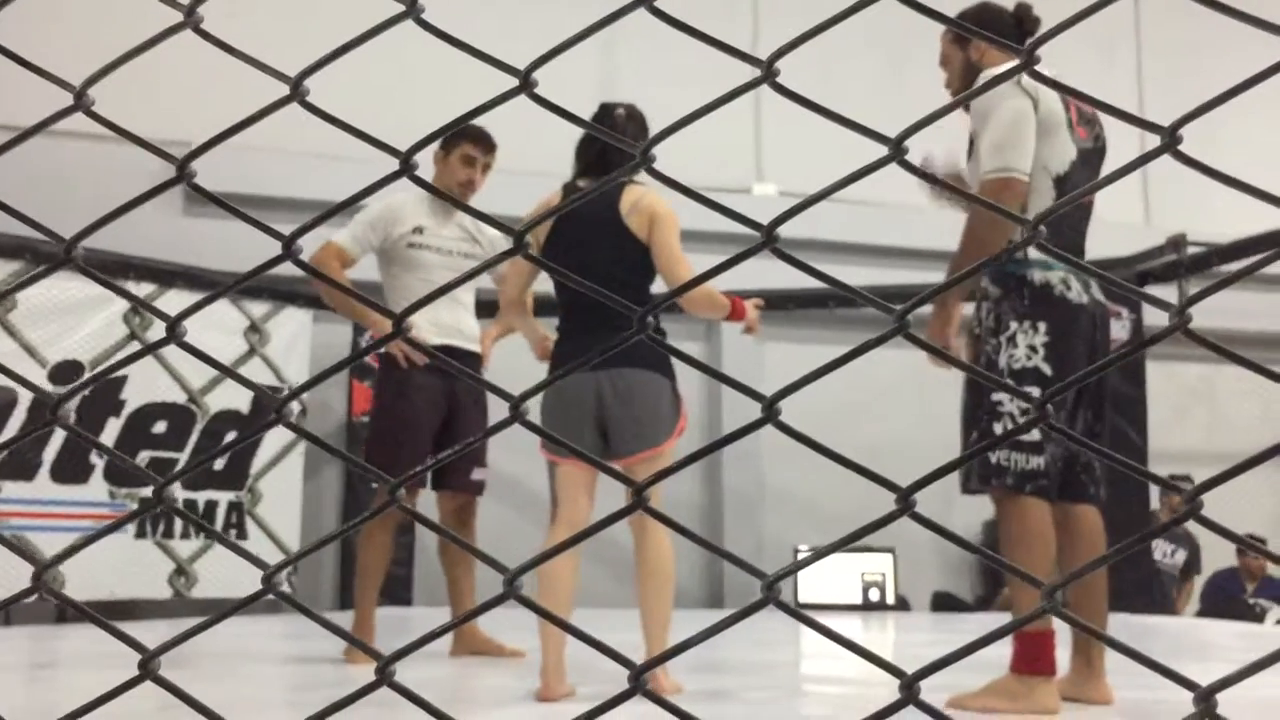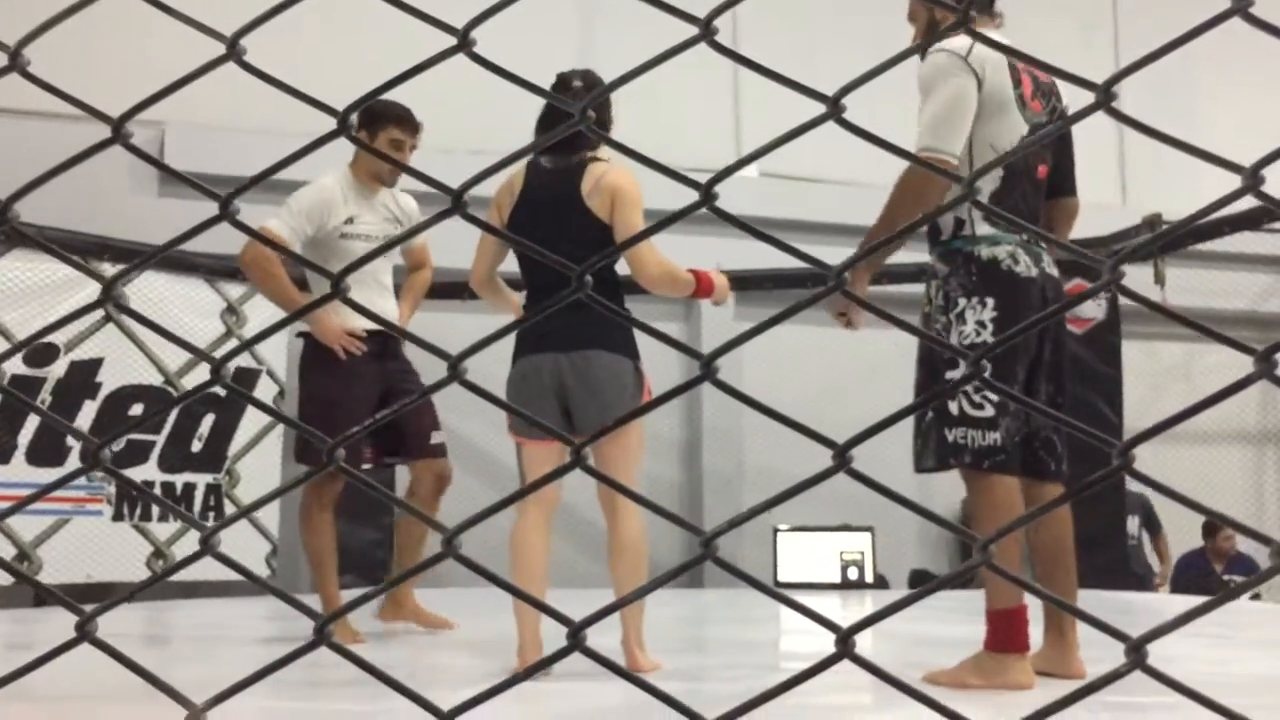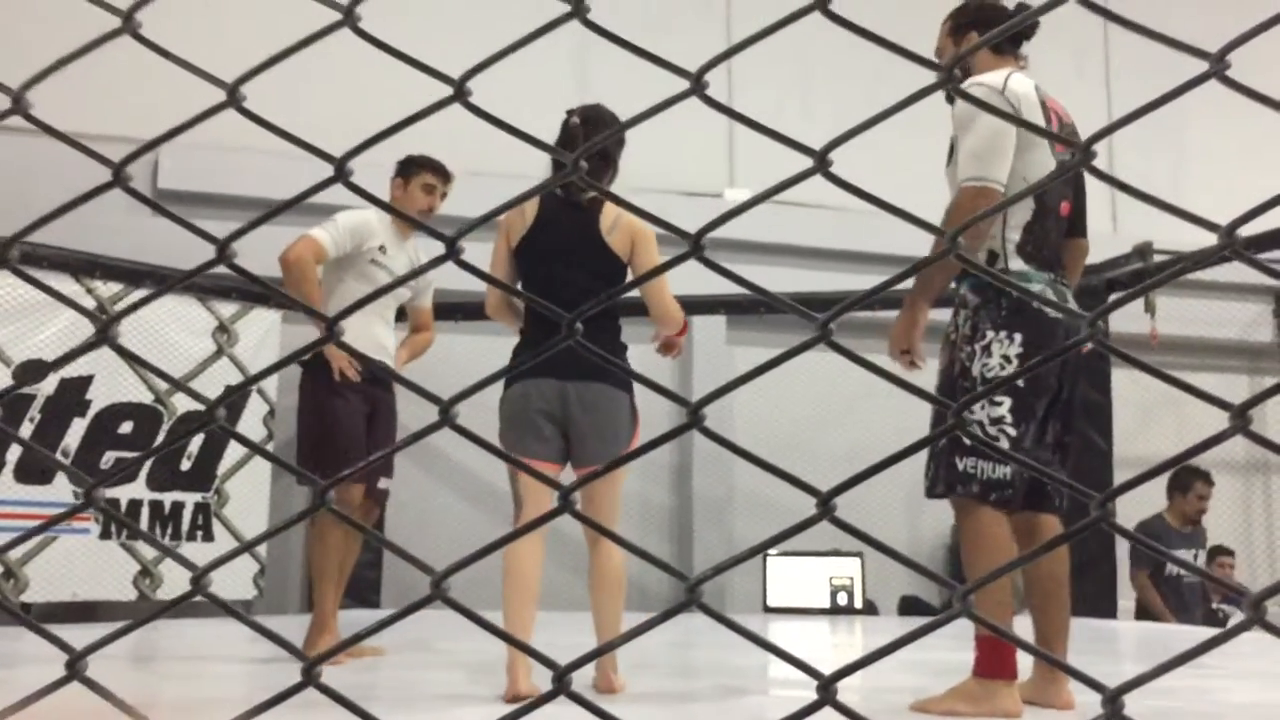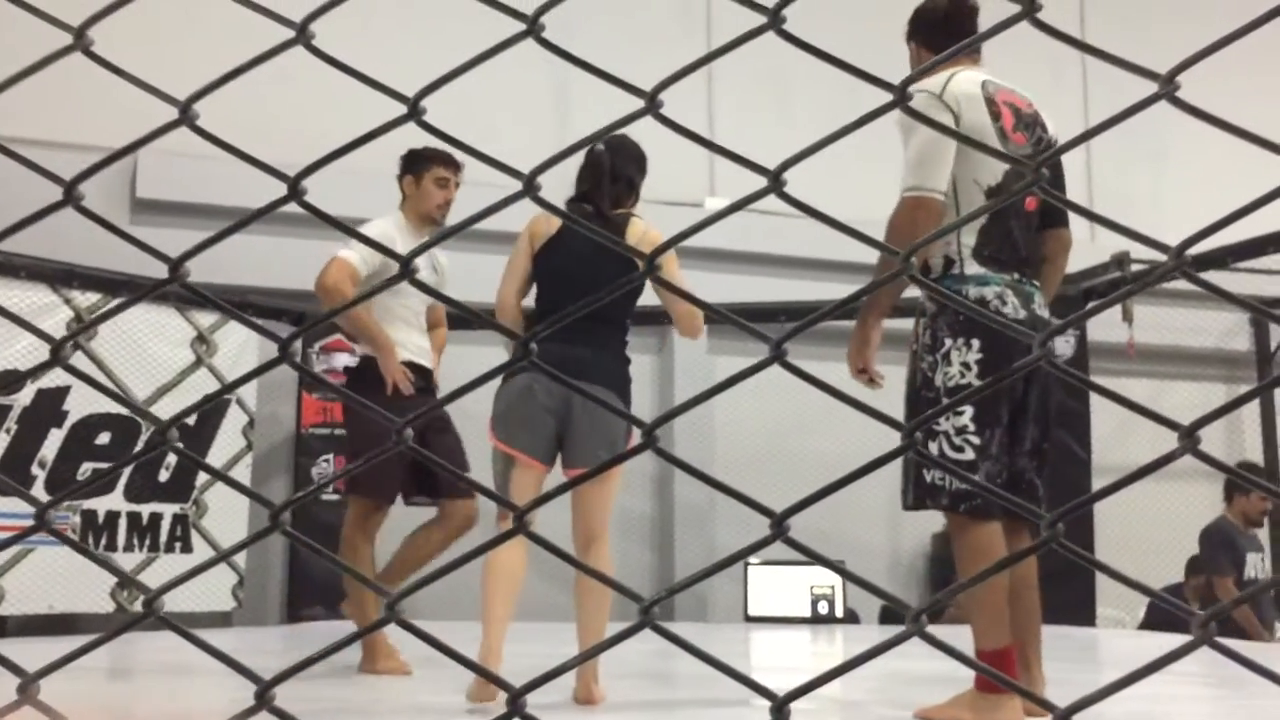
dt=1s
person 1, frame 1
left shoulder: (1003, 87)
right shoulder: (1076, 109)
left elbow: (1005, 198)
left wrist: (949, 297)
right wrist: (969, 192)
left hip: (1026, 299)
right hip: (1079, 301)
left knee: (1017, 481)
right knee: (1073, 488)
person 1, frame 2
left shoulder: (953, 56)
right shoulder: (1039, 79)
left elbow: (930, 174)
right elbow: (1063, 204)
left wrist: (862, 265)
left hip: (978, 275)
right hip: (1037, 280)
left knee: (983, 458)
right knee: (1037, 463)
left ankle: (1006, 651)
right ankle: (1061, 644)
person 1, frame 3
left shoulder: (986, 90)
right shoulder: (1058, 115)
left elbow: (976, 205)
left wrist: (917, 302)
left hip: (1001, 308)
right hip: (1052, 314)
left knee: (978, 488)
right knee: (1035, 498)
person 1, frame 4
left shoulder: (933, 94)
right shoulder: (1030, 110)
left elbow: (921, 212)
right elbow: (1057, 238)
left wrist: (869, 319)
left hip: (967, 313)
right hip: (1025, 318)
left knee: (966, 502)
right knee: (1010, 504)
person 2, frame 1
left shoulder: (549, 207)
right shoulder: (648, 202)
left elbow: (510, 299)
right elbow: (688, 294)
left wrist: (536, 337)
right wrist: (740, 310)
left hip: (571, 375)
right hip: (640, 372)
left knee: (567, 522)
right knee: (651, 522)
left ankle: (553, 671)
right ankle: (659, 668)
person 2, frame 2
left shoulder: (515, 183)
right shoulder: (612, 178)
left elbow: (481, 278)
right elbow: (649, 273)
right wrist: (708, 284)
left hip: (535, 354)
right hip: (603, 352)
left knee: (536, 502)
right knee: (621, 501)
left ankle: (529, 648)
right ankle: (634, 646)
person 2, frame 3
left shoulder: (522, 212)
right shoulder: (627, 220)
left elbow: (496, 304)
right elbow: (664, 314)
right wrist: (678, 331)
left hip: (532, 381)
right hip: (600, 384)
left knee: (529, 523)
right knee: (603, 531)
left ankle: (519, 669)
right ankle: (607, 668)
person 2, frame 4
left shoulder: (543, 223)
right shoulder: (646, 237)
left elbow: (505, 307)
right elbow: (691, 326)
right wrist: (671, 292)
left hip: (532, 380)
right hip: (602, 387)
left knee: (513, 521)
right knee: (592, 538)
left ankle: (490, 658)
right ankle: (588, 677)
person 3, frame 1
left shoulder: (486, 233)
right shoulder: (395, 212)
right elbow: (321, 265)
left wrist: (492, 335)
right wrist: (378, 324)
left hip: (467, 369)
right hip: (412, 363)
left knee: (460, 503)
right knee: (393, 500)
left ankle: (466, 630)
right ankle: (362, 633)
person 3, frame 2
left shoulder: (405, 206)
right shoulder: (321, 198)
left elbow: (421, 267)
right elbow: (255, 256)
left wrist: (404, 315)
right wrist: (314, 316)
left hip: (391, 350)
right hip: (338, 351)
left knee: (434, 470)
right knee: (327, 481)
left ankle: (399, 595)
right ankle: (333, 612)
person 3, frame 3
left shoulder: (419, 262)
right shoulder: (359, 224)
left elbow: (424, 328)
right elbow: (295, 258)
left wrist: (400, 357)
right wrist: (327, 335)
left hip: (380, 381)
right hip: (337, 373)
left knee: (366, 506)
right knee: (344, 496)
left ankle: (327, 630)
right ankle: (322, 629)
person 3, frame 4
left shoulder: (436, 258)
right shoulder: (381, 235)
right elbow: (330, 284)
right wrist: (383, 347)
left hip: (423, 391)
right hip: (382, 387)
left knee: (461, 510)
right knee: (366, 512)
left ankle: (368, 601)
right ankle: (374, 644)
